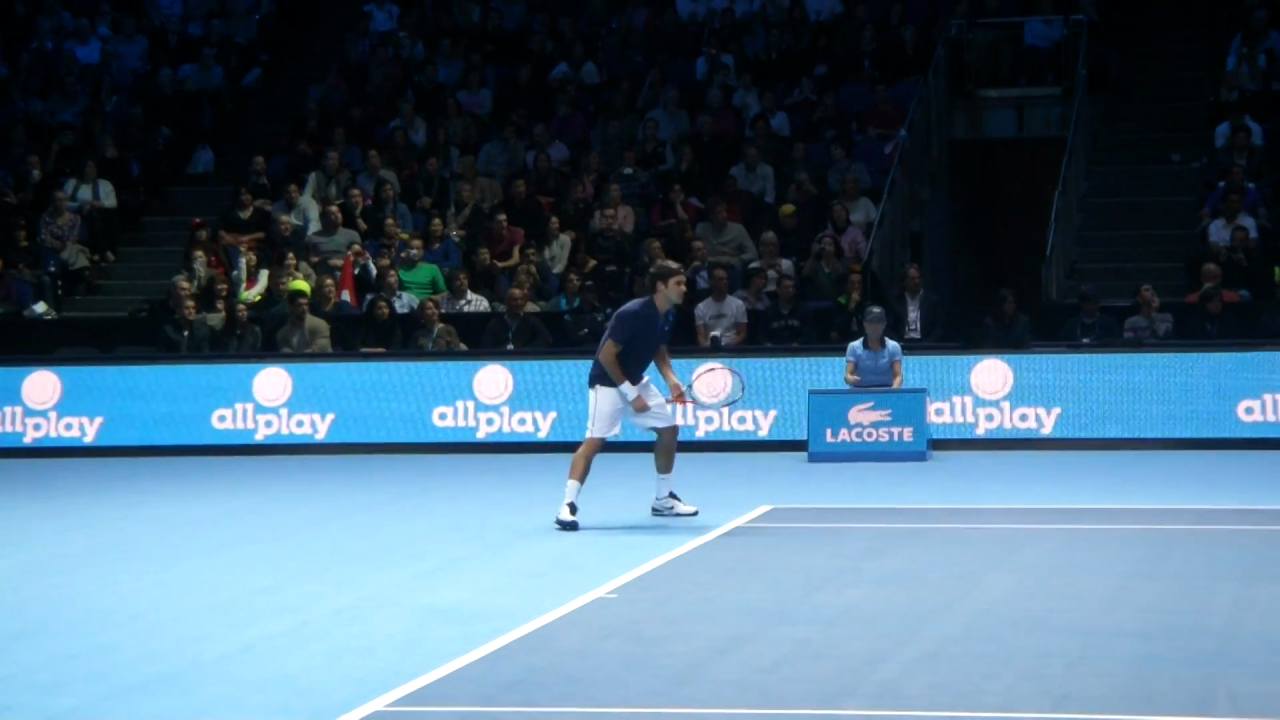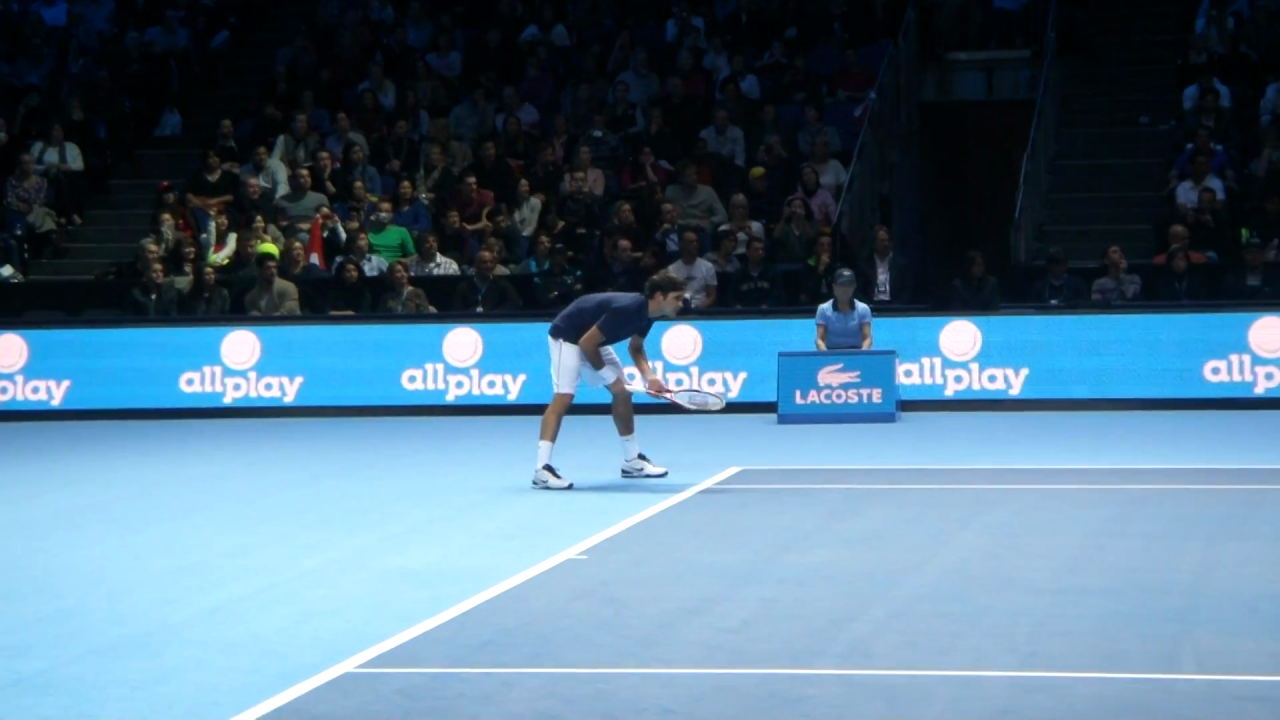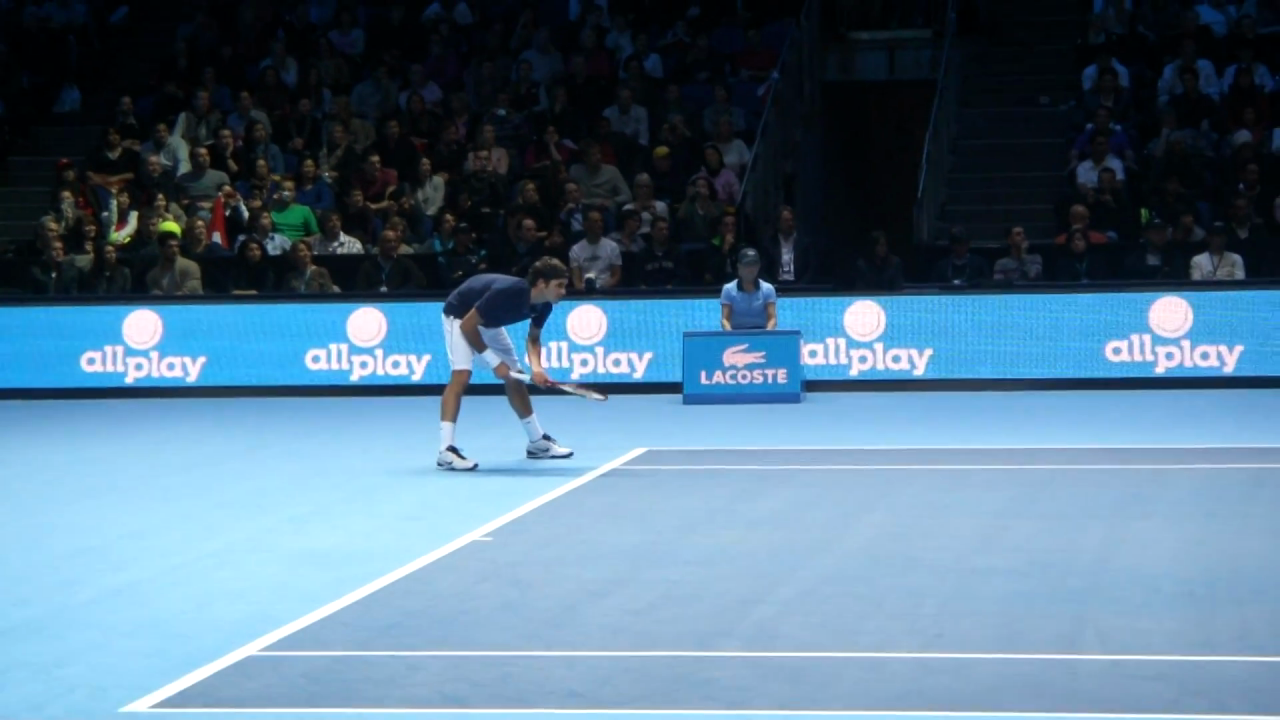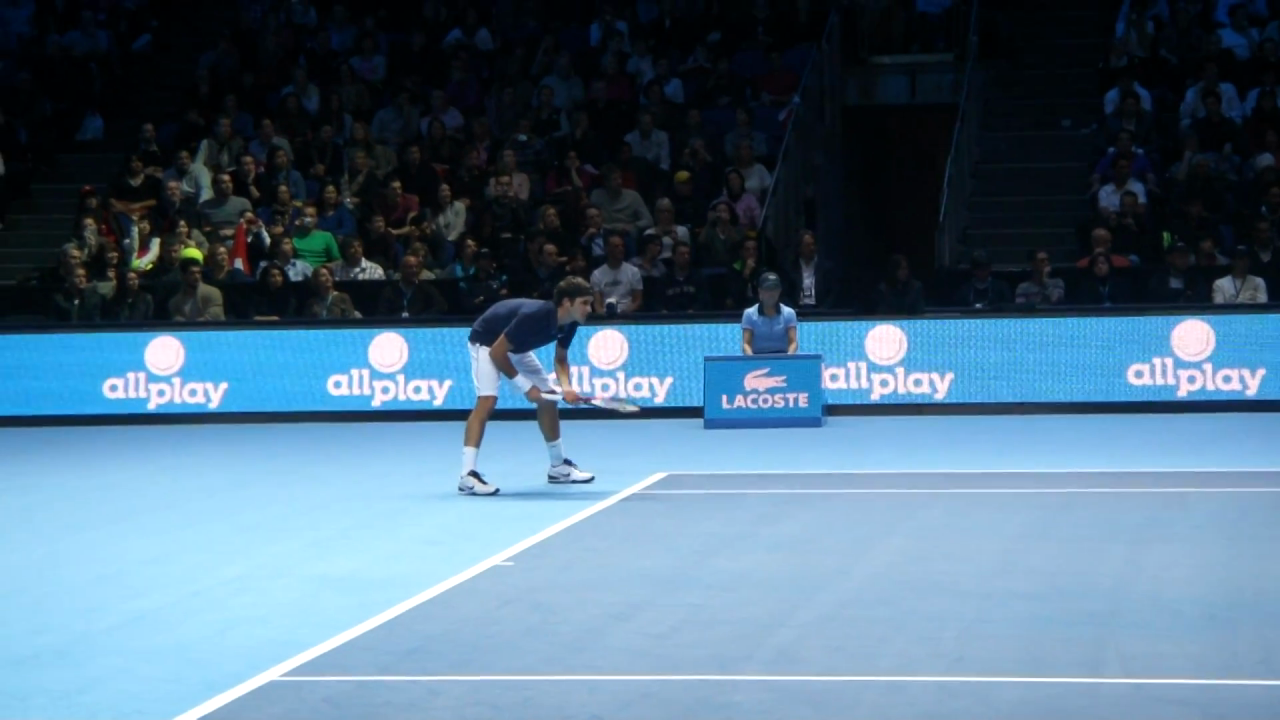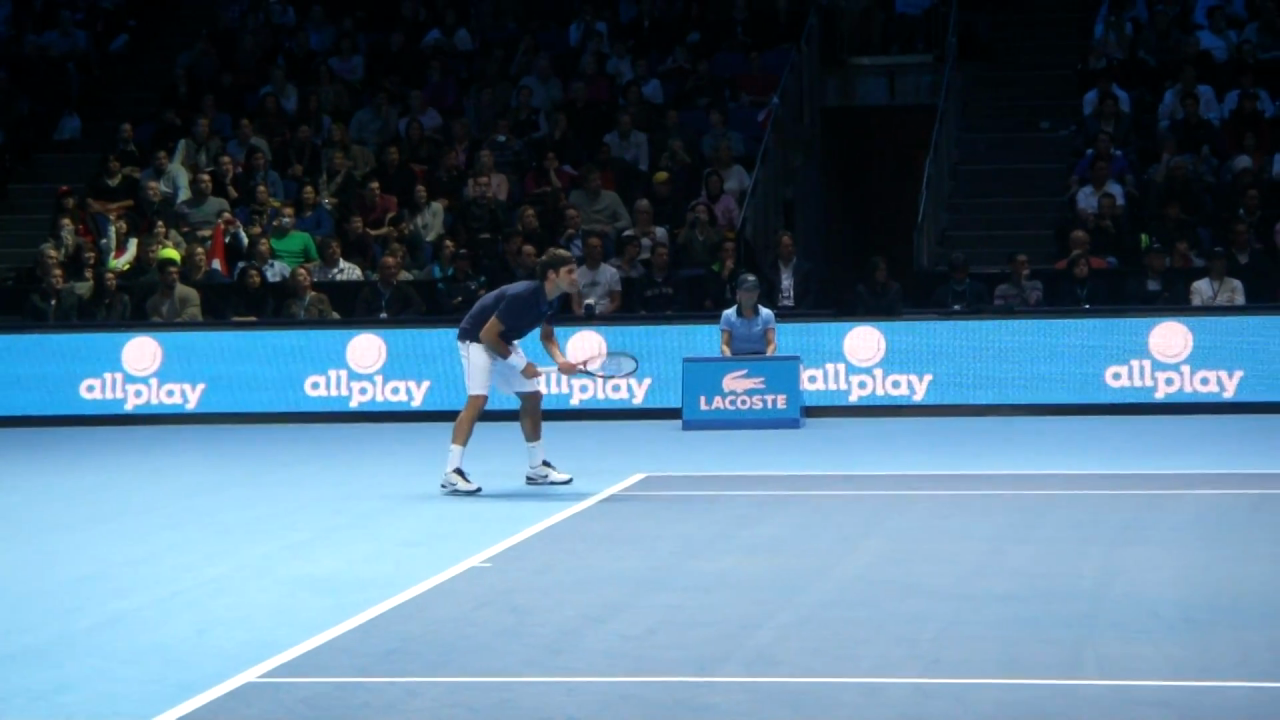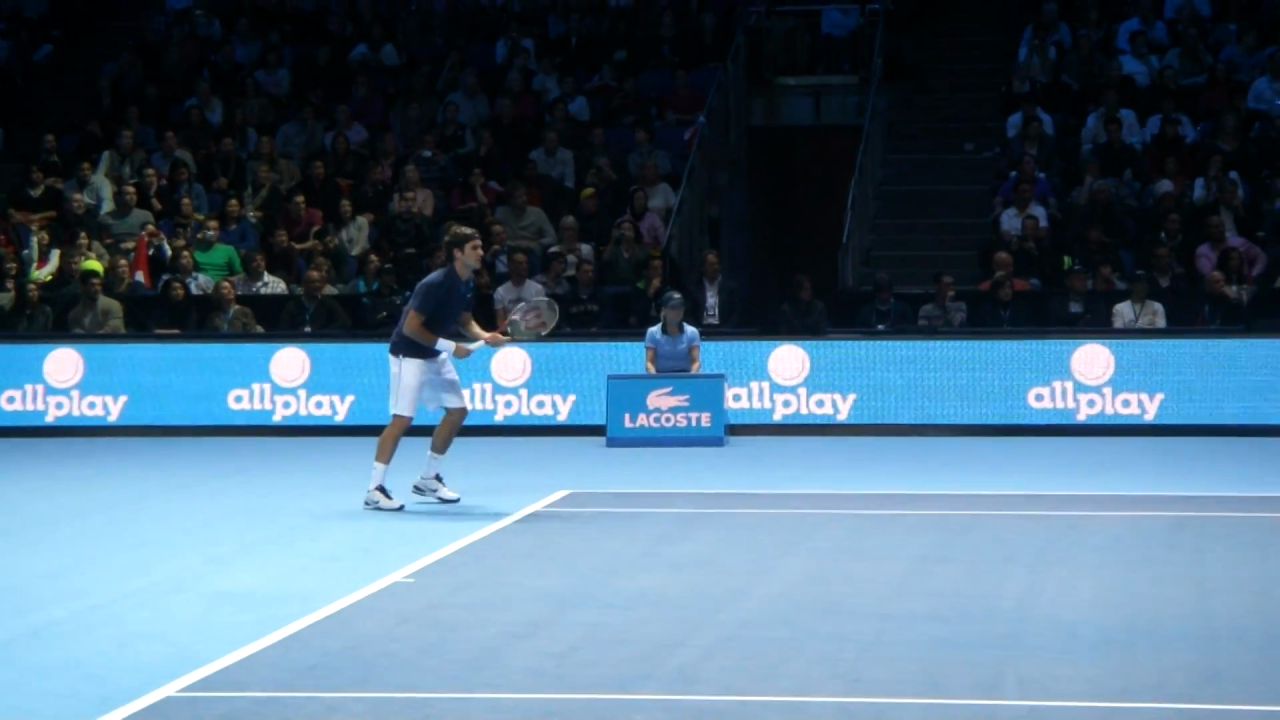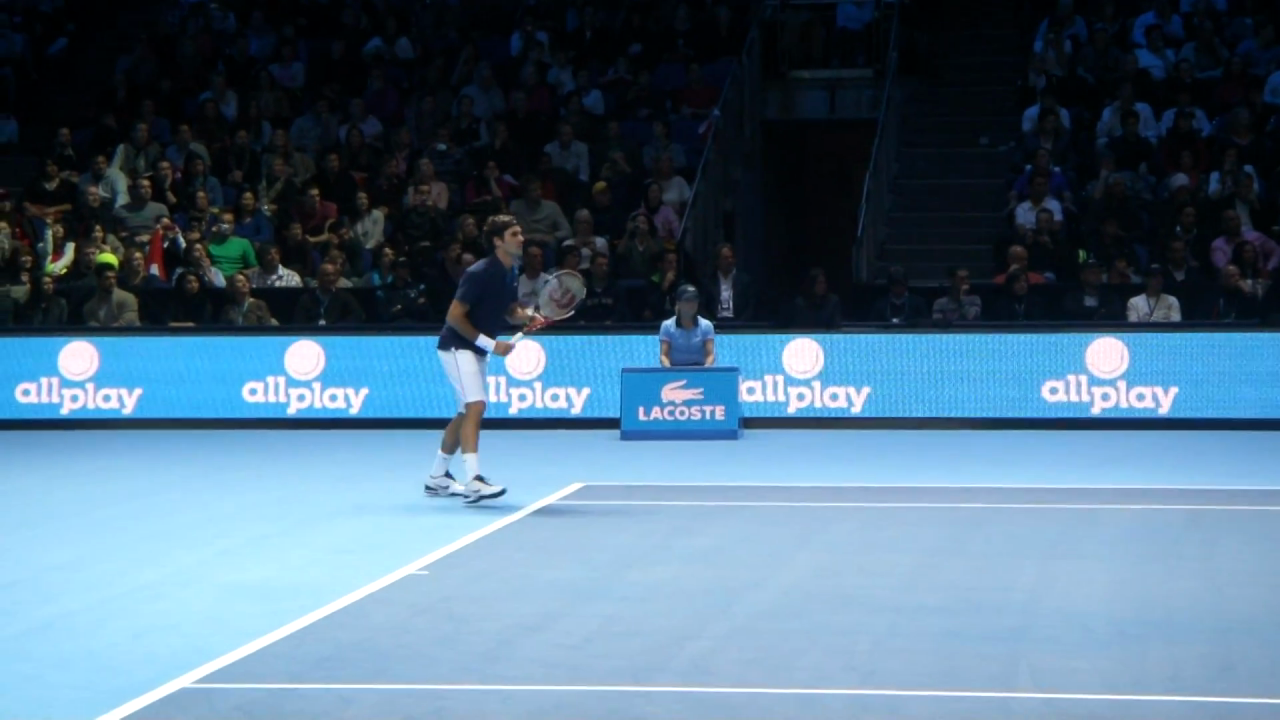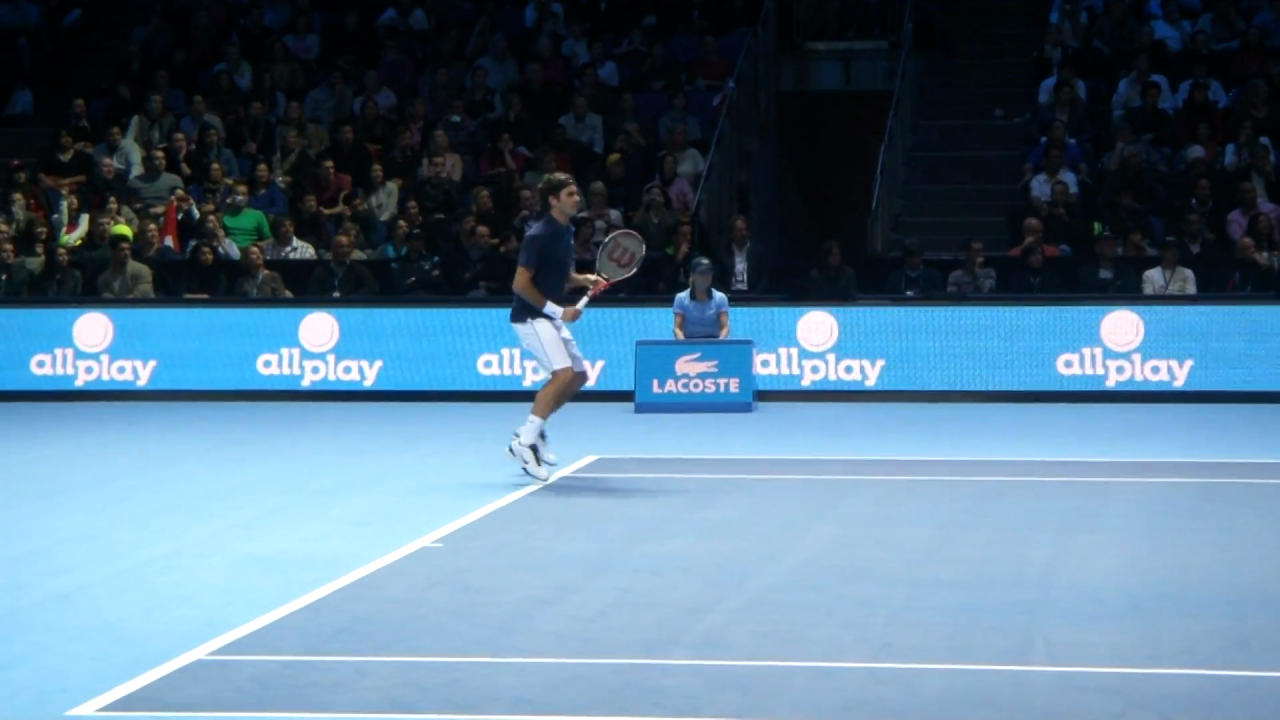
dt=0.4s
person 1, frame 1
left shoulder: (667, 315)
right shoulder: (632, 314)
right elbow: (606, 355)
left wrist: (672, 379)
right wrist: (629, 394)
left hip: (637, 382)
right hip: (609, 383)
left knee: (669, 429)
right knee: (595, 441)
left ankle: (663, 499)
right ankle: (567, 506)
person 1, frame 2
left shoulder: (647, 313)
right shoulder: (626, 309)
left elbow: (635, 348)
right elbow: (586, 343)
left wrist: (649, 376)
right wrist: (611, 377)
left hip: (594, 342)
right hip: (567, 336)
left knee: (623, 392)
right knee: (564, 397)
left ankle: (632, 461)
right ankle: (542, 469)
person 1, frame 3
left shoulder: (543, 305)
right shoulder: (506, 292)
left elbow: (533, 339)
right elbow: (468, 325)
left wrist: (536, 369)
right wrist: (494, 362)
left hip: (489, 322)
right hip: (461, 316)
left knee: (514, 376)
right knee: (461, 375)
left ankle: (537, 441)
right ankle: (446, 451)
person 1, frame 4
left shoulder: (569, 324)
right shoulder: (534, 316)
left elbow: (560, 360)
right elbow: (497, 352)
left wrist: (566, 388)
right wrist: (525, 386)
left hip: (517, 348)
right hip: (487, 343)
left knee: (548, 397)
right knee: (487, 401)
left ankle: (558, 466)
right ankle: (468, 475)
person 1, frame 5
left shoulder: (553, 299)
right shoulder: (521, 296)
left elbow: (547, 336)
right elbow: (487, 335)
left wrist: (561, 360)
right wrist: (519, 364)
left hip: (504, 341)
right hip: (477, 338)
left knee: (532, 397)
right knee: (477, 399)
left ankle: (537, 468)
right ankle: (452, 473)
person 1, frame 6
left shoulder: (467, 284)
right shoulder: (436, 283)
left elbow: (465, 321)
right elbow: (410, 327)
left wrist: (484, 336)
right wrist: (450, 347)
left hip: (434, 355)
right hip: (409, 354)
left knee: (457, 411)
right knee: (403, 419)
left ankle: (428, 479)
right ankle: (375, 489)
person 1, frame 7
left shoulder: (510, 273)
right shoulder: (479, 273)
left elbow: (511, 313)
right elbow: (454, 317)
left wrist: (527, 317)
right wrist: (489, 343)
left hip: (477, 350)
right hip: (457, 347)
left knee: (467, 413)
right knee: (476, 406)
left ankle: (437, 478)
right ankle: (472, 481)
person 1, frame 8
left shoulder: (566, 232)
right shoulder: (538, 235)
right elbow: (520, 285)
left wrist: (586, 279)
right wrist: (557, 310)
left hip: (549, 317)
right hip: (531, 317)
left knee: (579, 376)
right knee: (563, 375)
left ankle: (532, 434)
right ankle: (526, 442)
